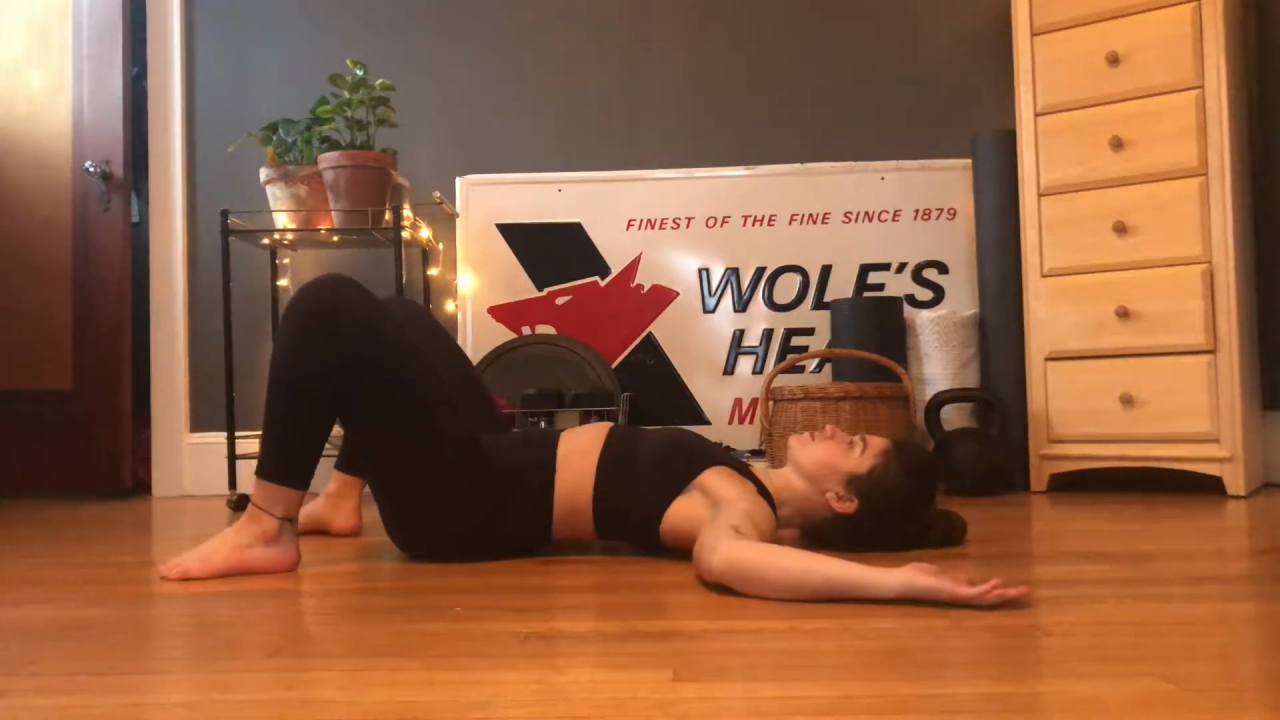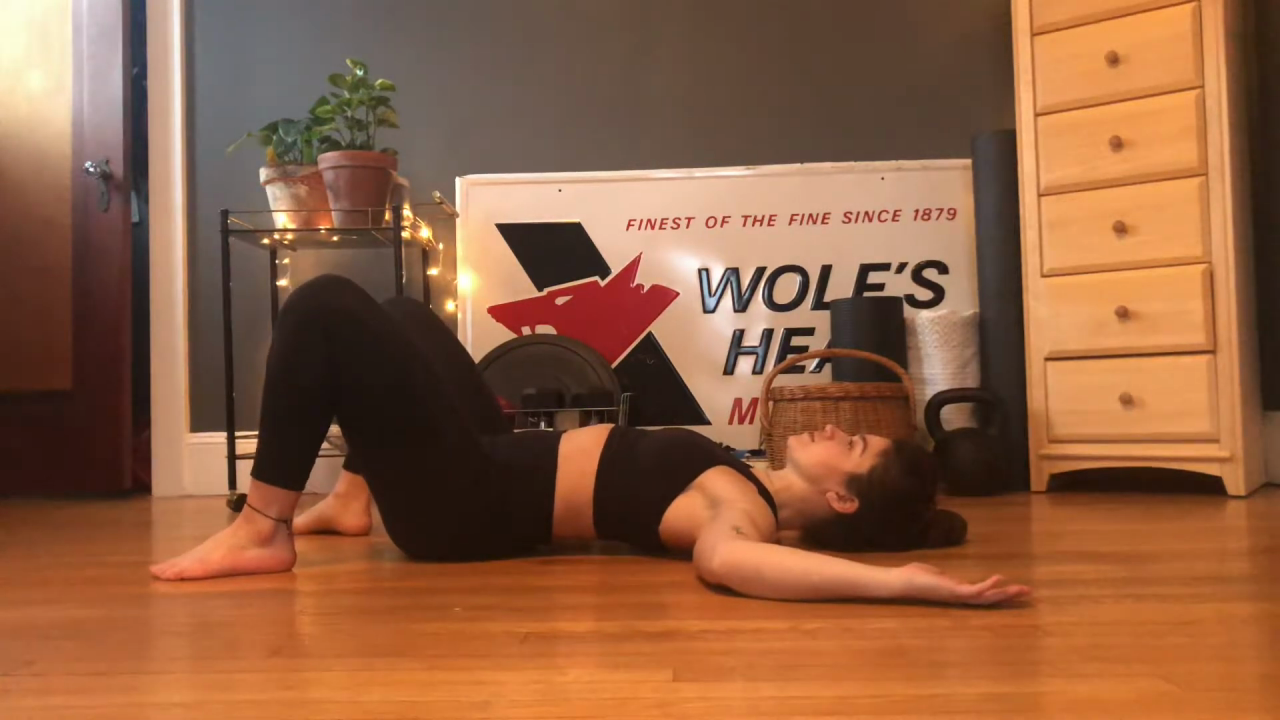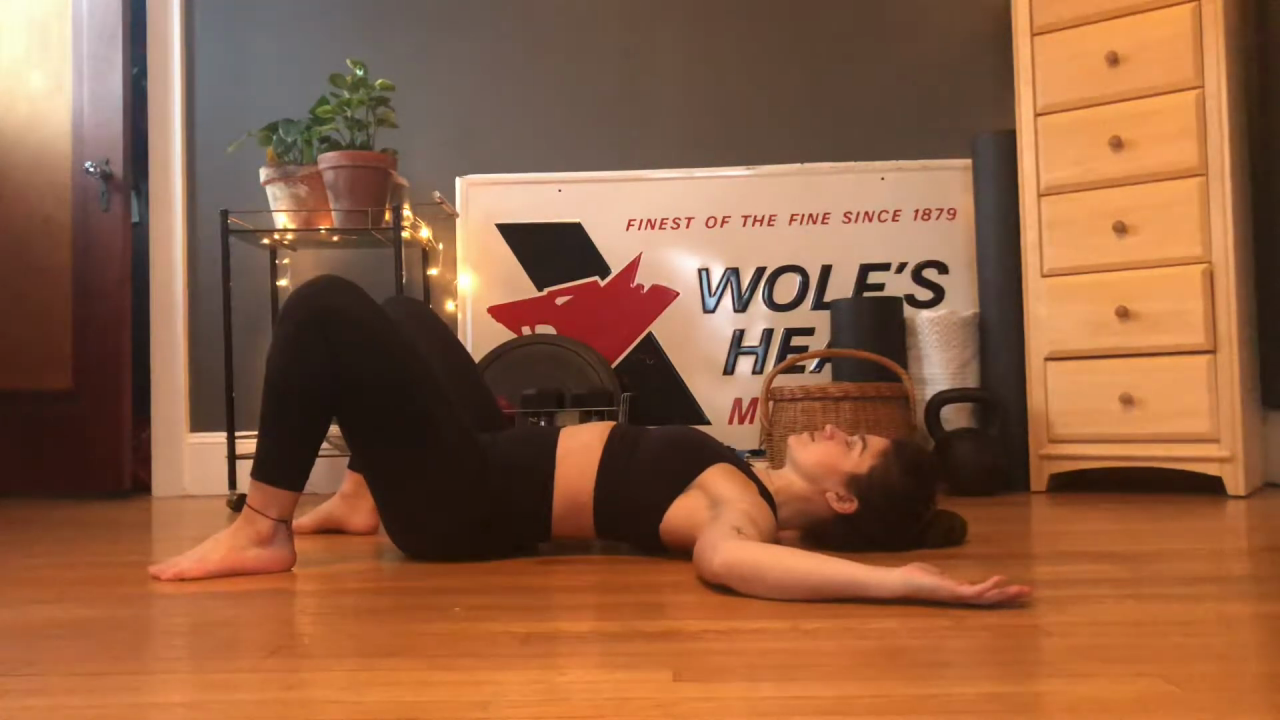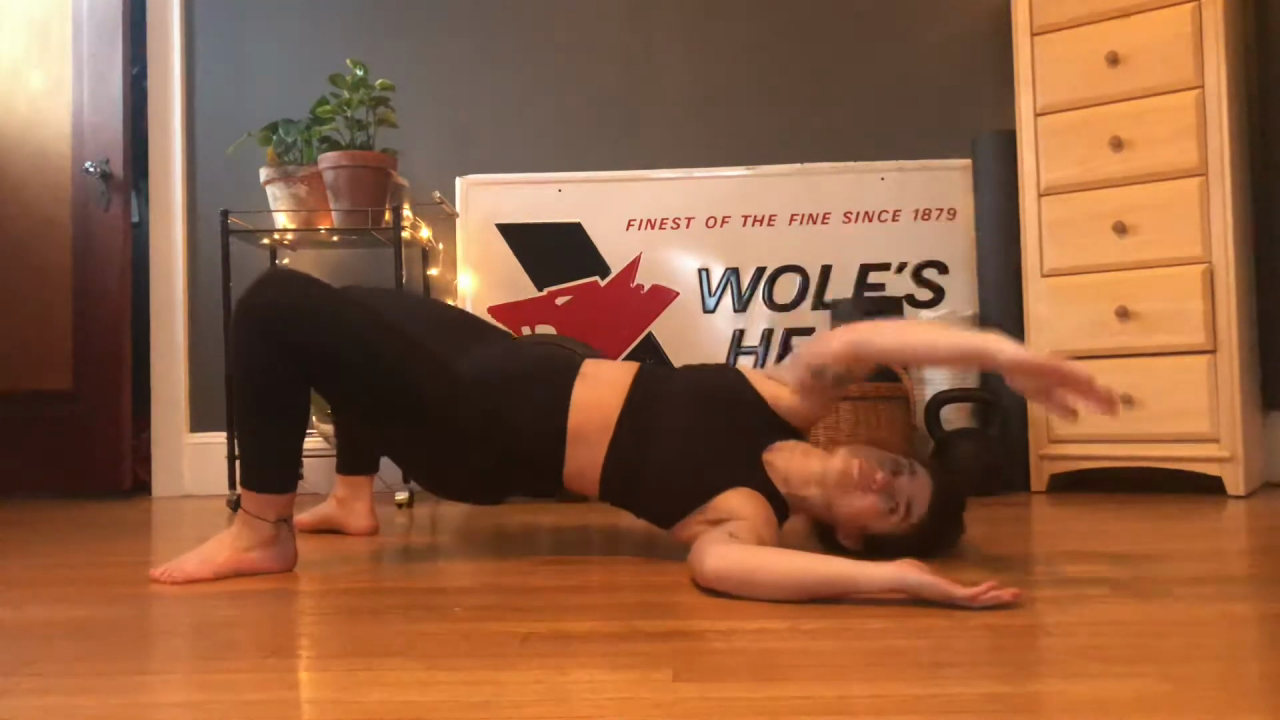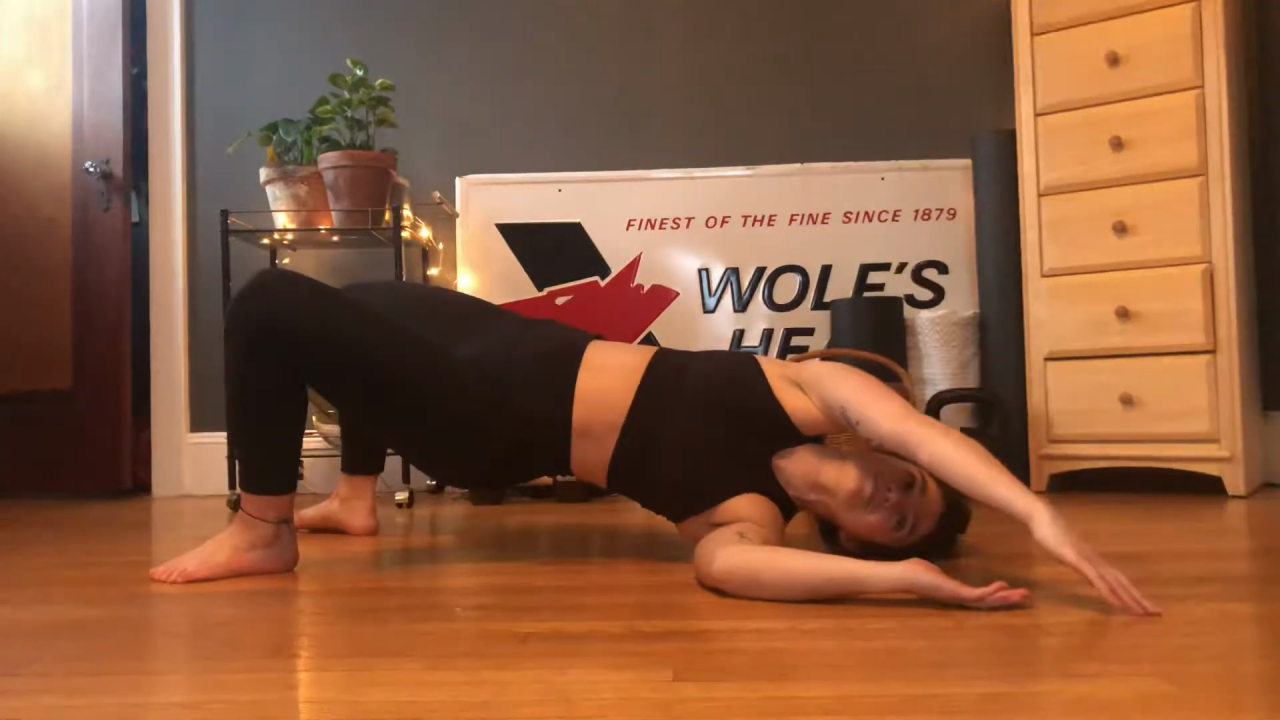
dt=1s
person 1, frame 1
left shoulder: (748, 511)
right shoulder: (760, 494)
left elbow: (722, 556)
left wrist: (895, 583)
left hip: (461, 503)
right hip: (497, 463)
left knee: (326, 306)
right knee: (395, 314)
left ankle: (266, 529)
right ankle: (339, 500)
person 1, frame 2
left shoulder: (745, 511)
right shoulder: (760, 492)
left elbow: (725, 558)
left wrist: (898, 581)
left hip: (463, 504)
right hip: (496, 463)
left knee: (325, 306)
right knee: (402, 316)
left ankle: (262, 530)
right ankle: (351, 501)
person 1, frame 3
left shoulder: (745, 510)
right shoulder: (755, 489)
left elbow: (725, 558)
left wrist: (899, 581)
left hip: (466, 503)
right hip: (498, 456)
left knee: (324, 306)
right knee: (401, 314)
left ankle: (261, 532)
right ankle: (355, 501)
person 1, frame 4
left shoulder: (748, 516)
right shoulder: (792, 405)
left elbow: (719, 566)
right elbow: (859, 341)
right wrist: (1002, 351)
left hip: (483, 439)
right hip: (511, 363)
left knee: (273, 305)
right knee: (356, 307)
left ankle: (260, 535)
right ankle: (351, 504)
person 1, frame 5
left shoulder: (750, 517)
right shoulder: (815, 397)
left elbow: (723, 566)
right elbow: (920, 426)
right wrist: (1034, 510)
left hip: (493, 427)
right hip: (523, 344)
left knee: (268, 306)
right knee: (359, 303)
left ankle: (261, 536)
right ankle: (355, 502)
